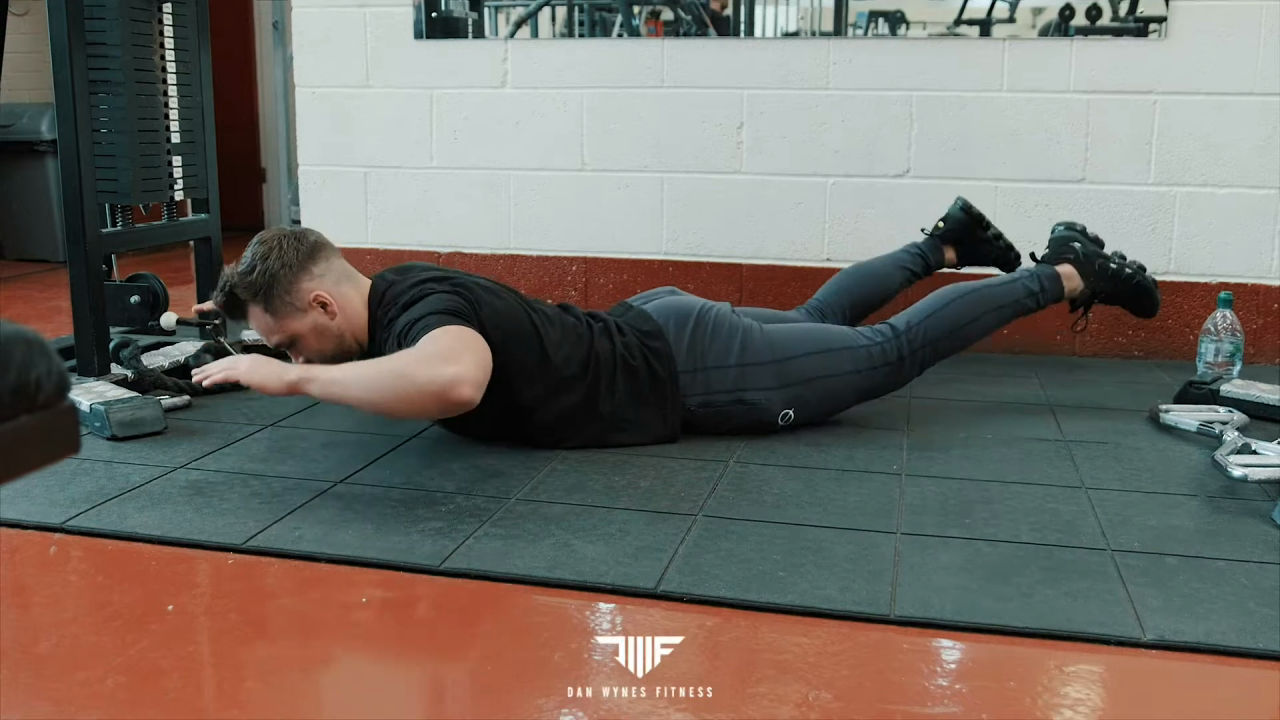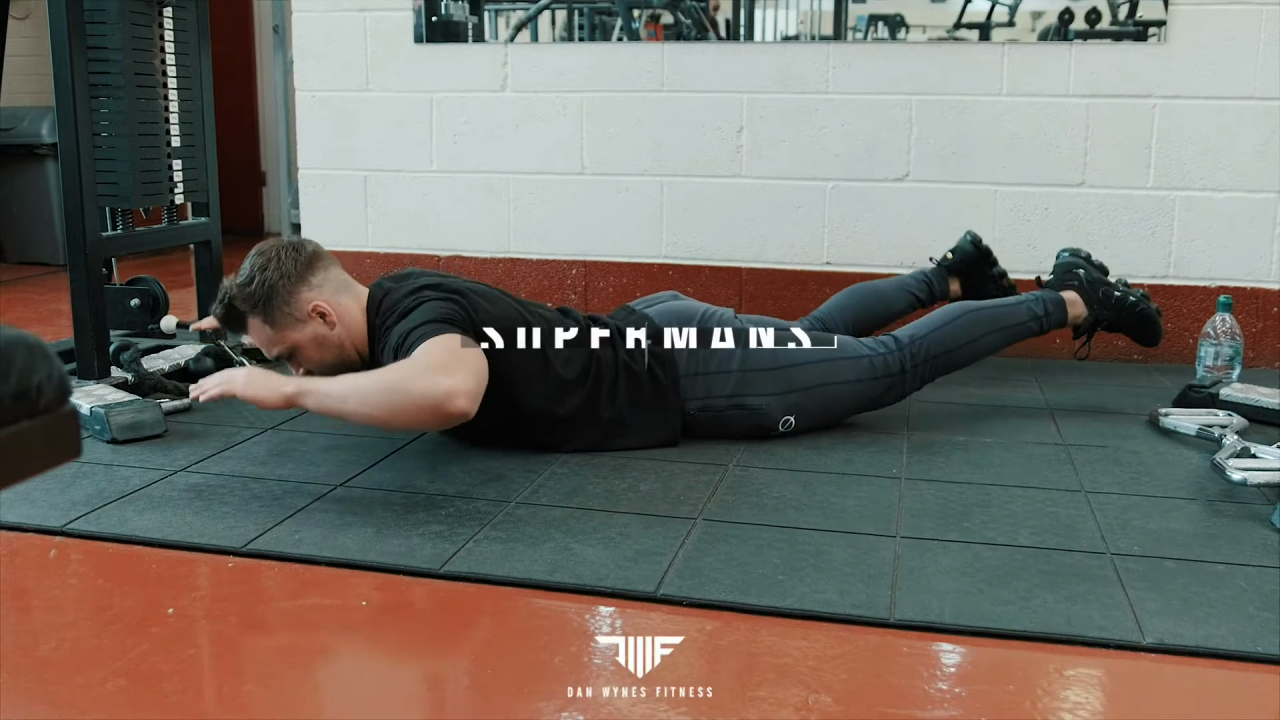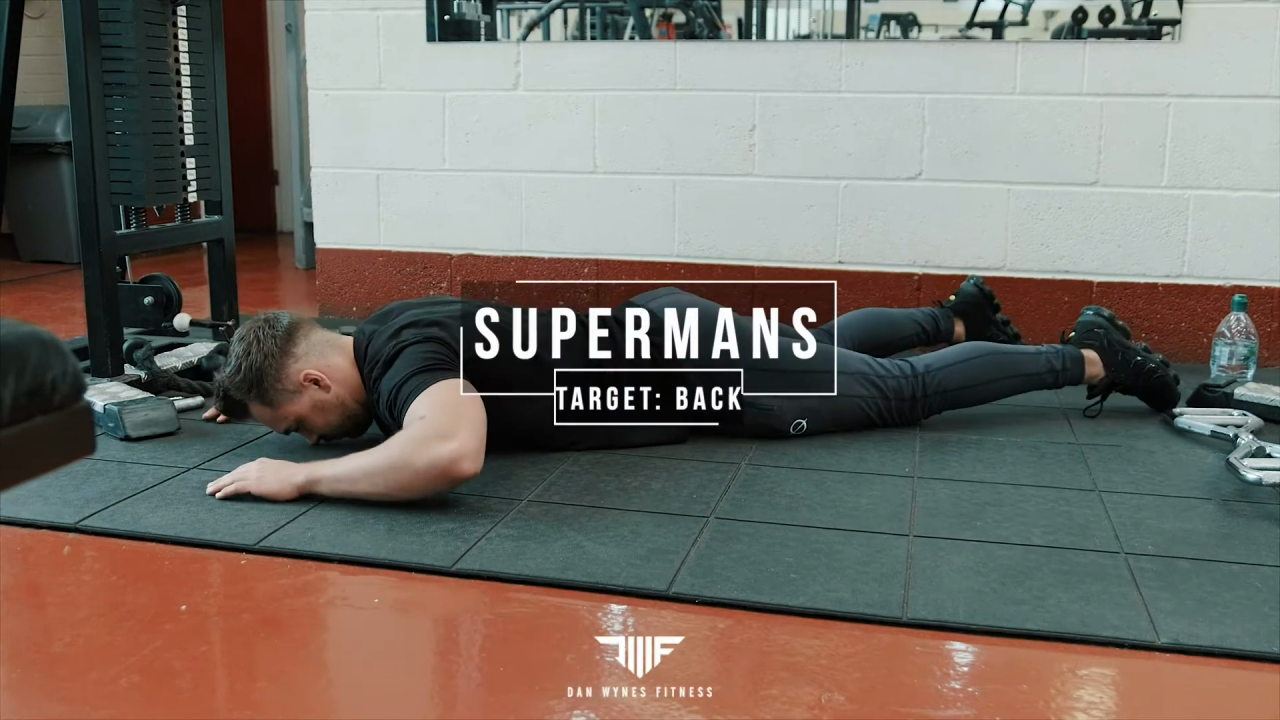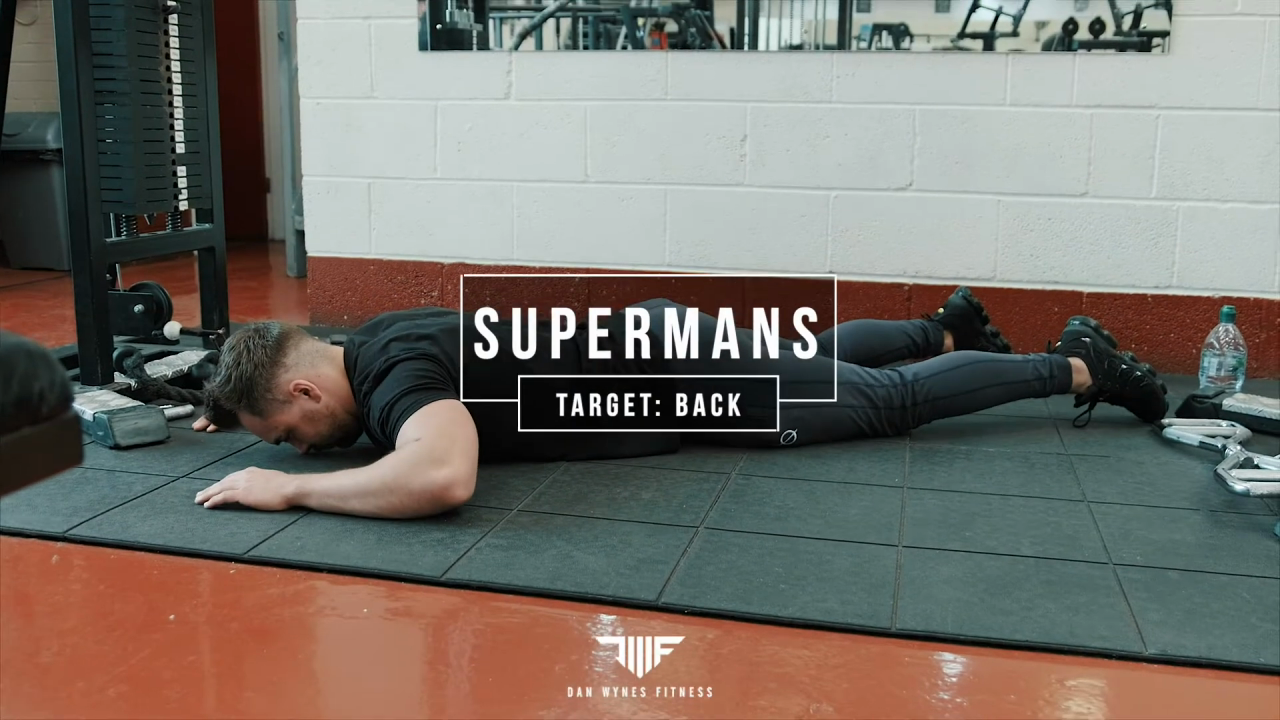
dt=0.5s
person 1, frame 1
left shoulder: (417, 305)
right shoulder: (388, 292)
left elbow: (457, 382)
left wrist: (289, 378)
right wrist: (258, 300)
left hip: (686, 374)
right hip: (651, 331)
left knee: (891, 355)
right knee: (816, 322)
left ankle: (1067, 273)
right ankle: (948, 243)
person 1, frame 2
left shoulder: (415, 314)
right shoulder: (388, 300)
left elbow: (448, 395)
left wrist: (285, 392)
right wrist: (249, 322)
left hip: (681, 377)
right hip: (648, 336)
left knee: (888, 365)
right knee: (815, 338)
left ankle: (1072, 300)
right ankle: (951, 275)
person 1, frame 3
left shoulder: (404, 360)
right shoulder: (380, 335)
left elbow: (449, 455)
left wrist: (299, 479)
right wrist: (253, 392)
right hip: (656, 331)
left knee: (900, 392)
right knee: (819, 348)
left ankle: (1091, 358)
right ankle: (958, 319)
person 1, frame 4
left shoulder: (395, 378)
right shoulder: (367, 345)
left elbow: (442, 478)
left wrist: (289, 488)
right wrist: (242, 399)
left hip: (680, 381)
right hip: (647, 339)
left knee: (886, 401)
right knee: (813, 359)
left ankle: (1079, 366)
right ankle: (945, 331)
